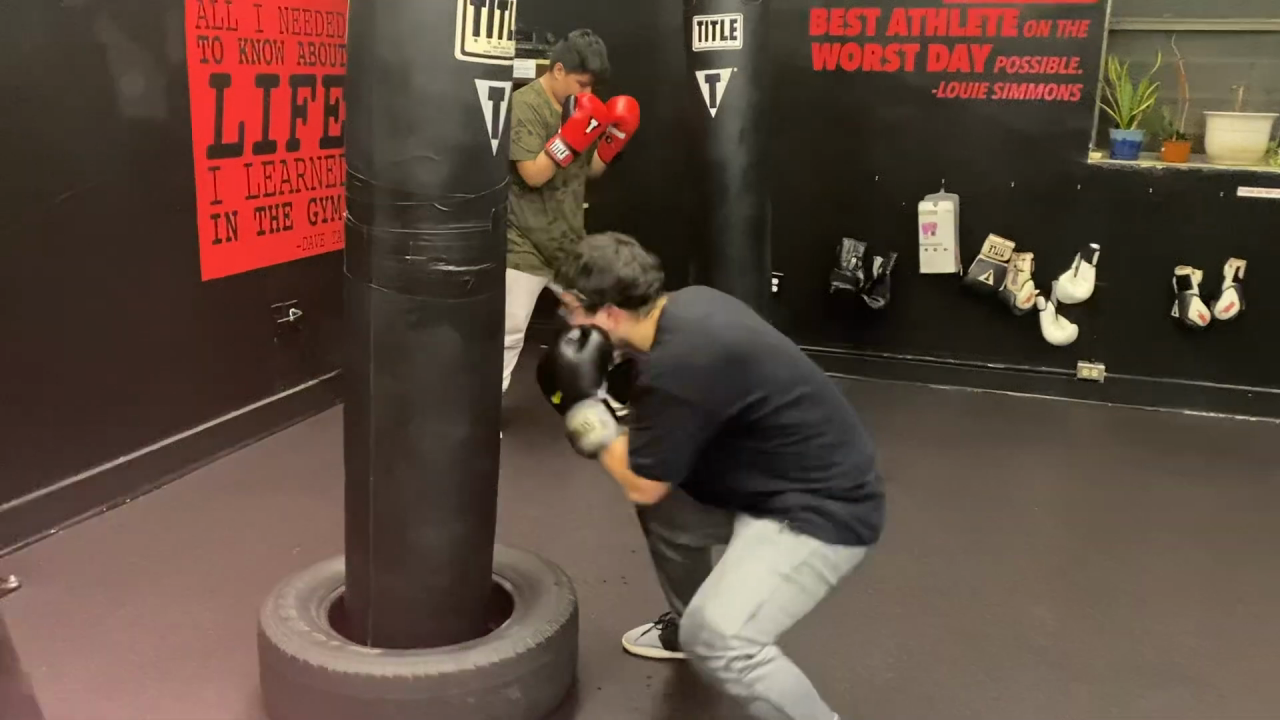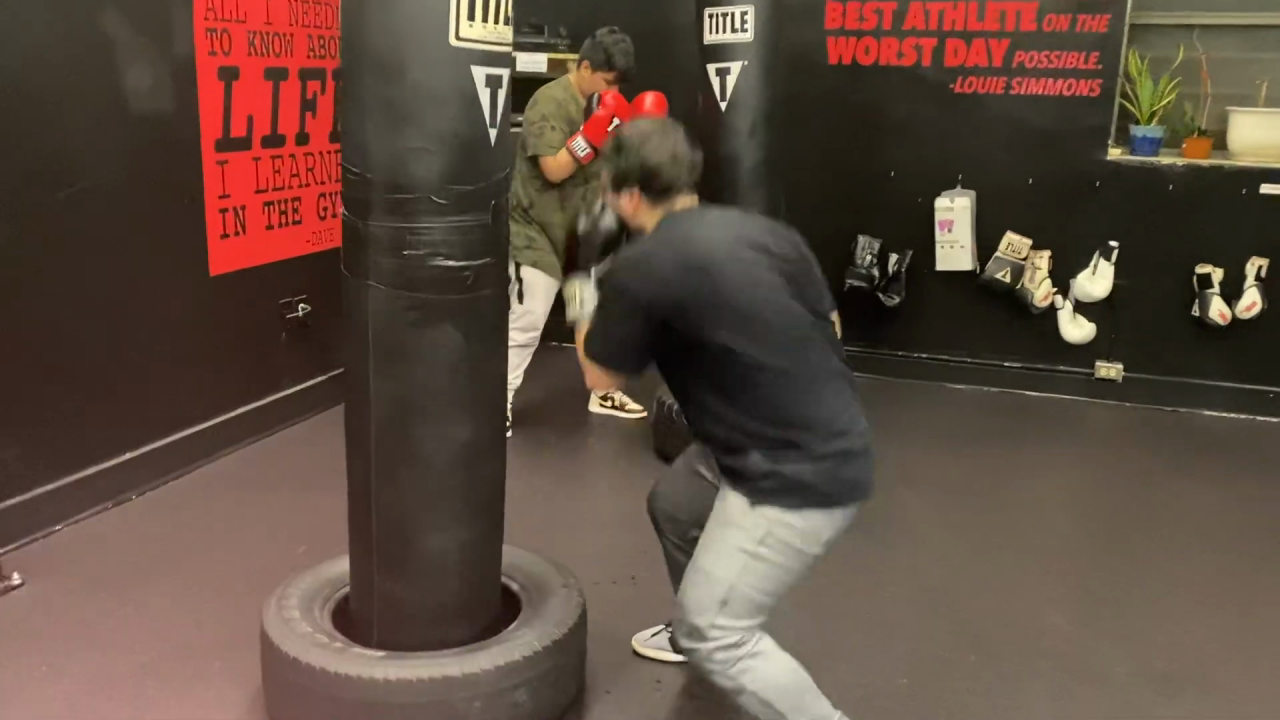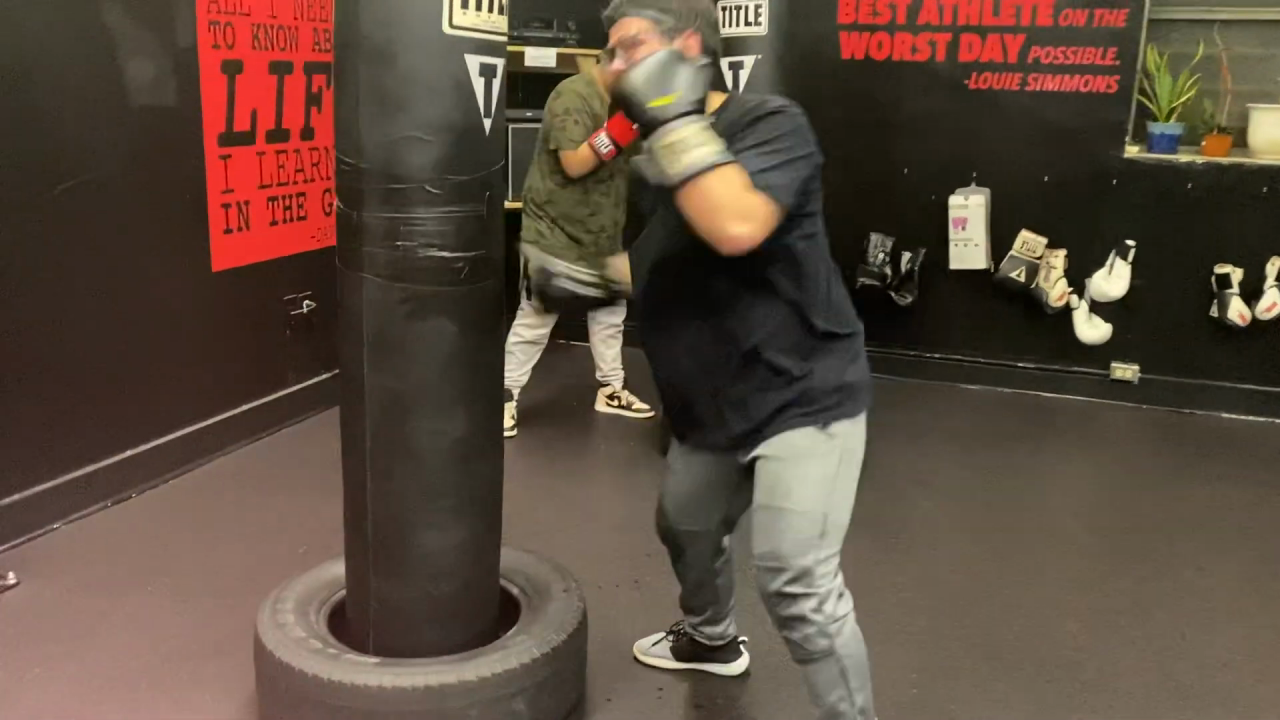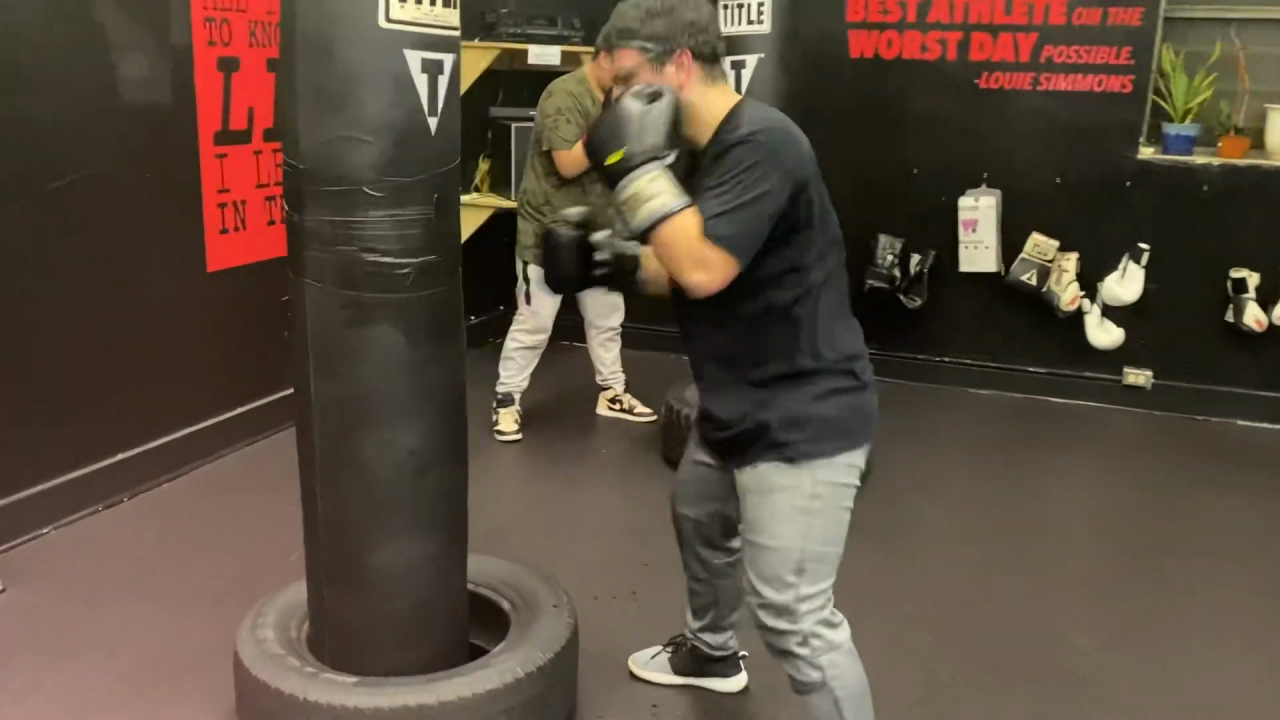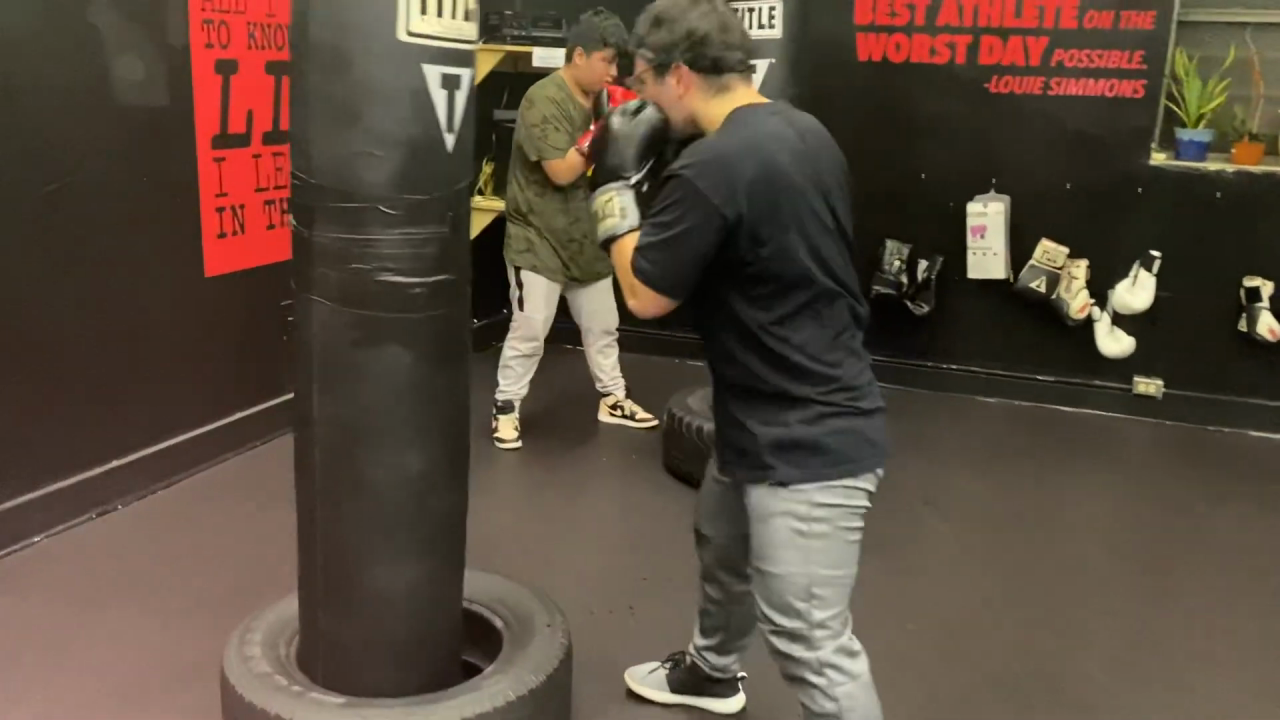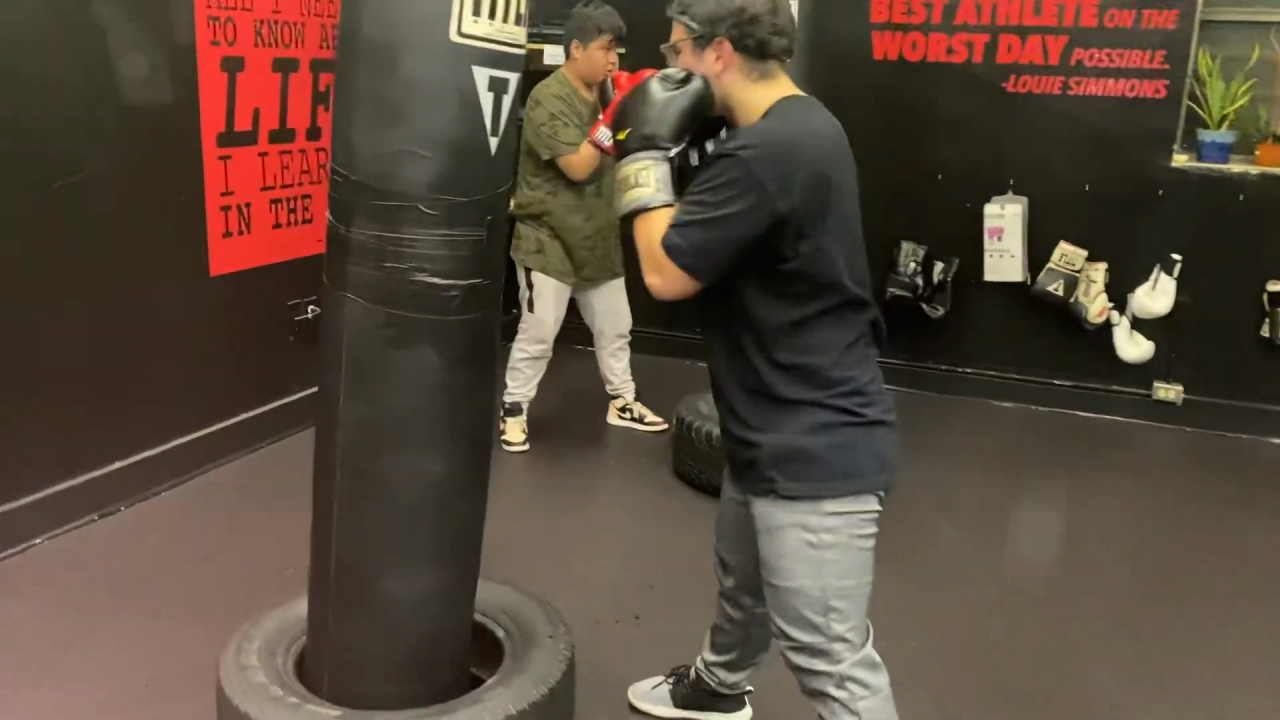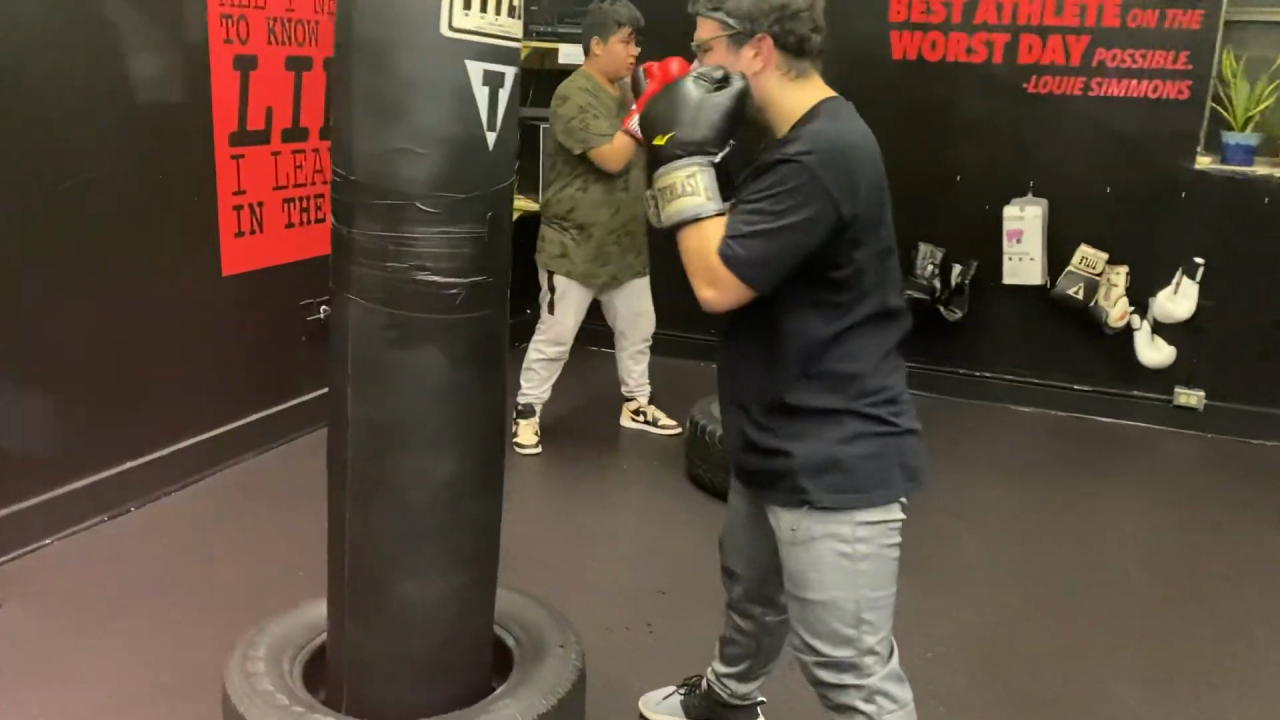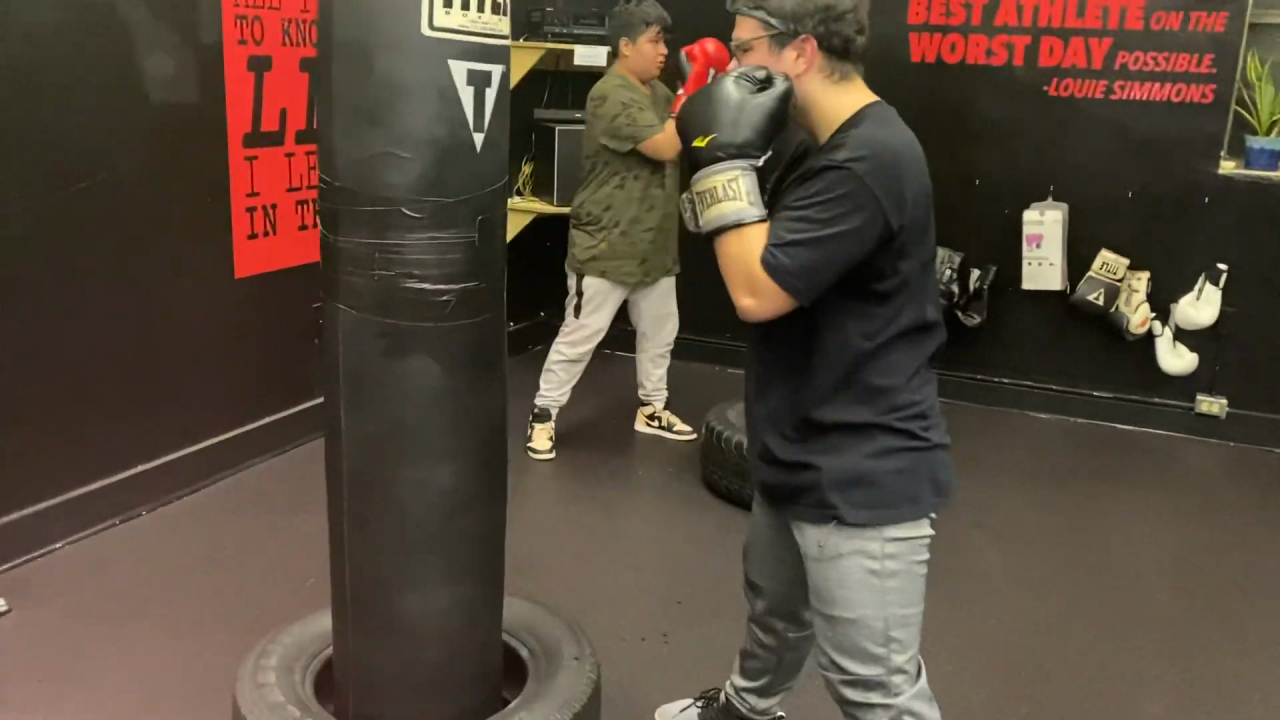
dt=0.2s
person 1, frame 1
left shoulder: (677, 368)
right shoulder: (694, 303)
left elbow: (643, 483)
left hip: (824, 507)
right knee: (666, 515)
right ankle: (690, 628)
person 1, frame 2
left shoulder: (644, 270)
right shoulder: (766, 232)
left elbow: (599, 372)
right elbow: (827, 324)
left wrist: (585, 276)
left hip: (800, 473)
right hip: (811, 439)
left knee: (710, 633)
right knee: (672, 505)
right ankle: (701, 626)
person 1, frame 3
left shoulder: (771, 122)
right shoulder: (660, 151)
left elbow: (739, 229)
left wrist: (671, 115)
left hip: (809, 398)
right hip: (716, 400)
left knee: (796, 580)
right knee: (684, 520)
right ankle: (711, 636)
person 1, frame 4
left shoulder: (756, 144)
right shoulder: (703, 159)
left elbow: (703, 270)
right elbow: (681, 269)
left wrist: (635, 164)
right wrist: (604, 259)
left hip: (804, 414)
right hip: (739, 406)
left knee: (790, 612)
right knee: (698, 516)
right ankle: (712, 649)
person 1, frame 5
left shoulder: (712, 167)
right shoulder: (801, 132)
left elbow: (645, 295)
left wrist: (617, 180)
right wrist: (658, 201)
left hip: (809, 439)
right hip: (771, 420)
left knee: (808, 640)
right knee: (721, 540)
person 1, frame 6
left shoulder: (762, 154)
right shoulder: (809, 126)
left elbow: (666, 274)
left wrist: (646, 150)
right wrist: (663, 150)
left hip: (814, 447)
right hip: (780, 430)
left knee: (826, 654)
right knee: (743, 571)
person 1, frame 7
left shoulder: (822, 156)
right shoulder: (817, 135)
left elbow: (716, 283)
right elbow: (741, 250)
left wrist: (684, 157)
right wrist: (687, 154)
left hip: (836, 461)
right hip: (782, 441)
right knee: (751, 580)
person 1, frame 8
left shoulder: (868, 161)
right shoulder: (846, 143)
left elbow: (756, 292)
right elbow: (771, 256)
left wrist: (724, 160)
right wrist: (723, 157)
left hip: (863, 476)
right hip: (804, 454)
right knee: (774, 602)
person 2, frame 1
left shoulder: (577, 105)
right shoulder: (524, 105)
left elbow: (590, 168)
right elbow: (533, 175)
left wrist: (614, 136)
right wrist: (576, 130)
left hip: (567, 239)
right hip: (522, 243)
right knee: (509, 329)
person 2, frame 2
left shoulder: (601, 102)
right shoulder: (549, 102)
right elbow: (553, 171)
right wrist: (595, 129)
right hip: (539, 237)
right knee: (524, 325)
left ankle: (604, 391)
right ankle: (499, 401)
person 2, frame 3
right shoulder: (573, 94)
left elbow: (633, 164)
right elbow: (574, 164)
right wrist: (620, 128)
left hip: (599, 231)
right hip: (553, 229)
left knee: (610, 313)
right knee: (534, 319)
left ankle: (610, 389)
right ankle: (505, 395)
person 2, frame 4
right shoulder: (563, 94)
right elbow: (568, 164)
right hip: (548, 232)
left knee: (607, 318)
right knee: (533, 324)
left ankle: (611, 392)
right ankle: (505, 401)
person 2, frame 5
left shoulder: (600, 98)
right shoulder: (543, 100)
right elbow: (562, 172)
left hip: (586, 238)
right hip: (538, 240)
left knee: (602, 325)
right knee: (529, 332)
left ankle: (612, 398)
right ankle: (505, 408)
person 2, frame 6
left shoulder: (604, 91)
right shoulder: (548, 99)
right elbow: (577, 167)
left hip: (599, 240)
right hip: (548, 242)
left knee: (615, 327)
right knee: (537, 334)
left ankle: (621, 401)
right ankle: (513, 411)
person 2, frame 7
left shoulder: (627, 89)
right shoulder: (573, 95)
right elbow: (612, 159)
right wrist: (645, 106)
left hip: (624, 240)
right hip: (574, 242)
left knee: (637, 327)
right knee: (555, 336)
left ankle: (636, 403)
right ankle: (526, 412)
person 2, frame 8
left shoulder: (656, 89)
right shoulder: (609, 96)
right elbow: (665, 147)
left wrist: (710, 90)
right wrist: (692, 90)
left hip: (653, 241)
right hip: (606, 244)
left knee: (660, 330)
right knee: (581, 334)
left ankle: (652, 409)
right ankle: (543, 415)
